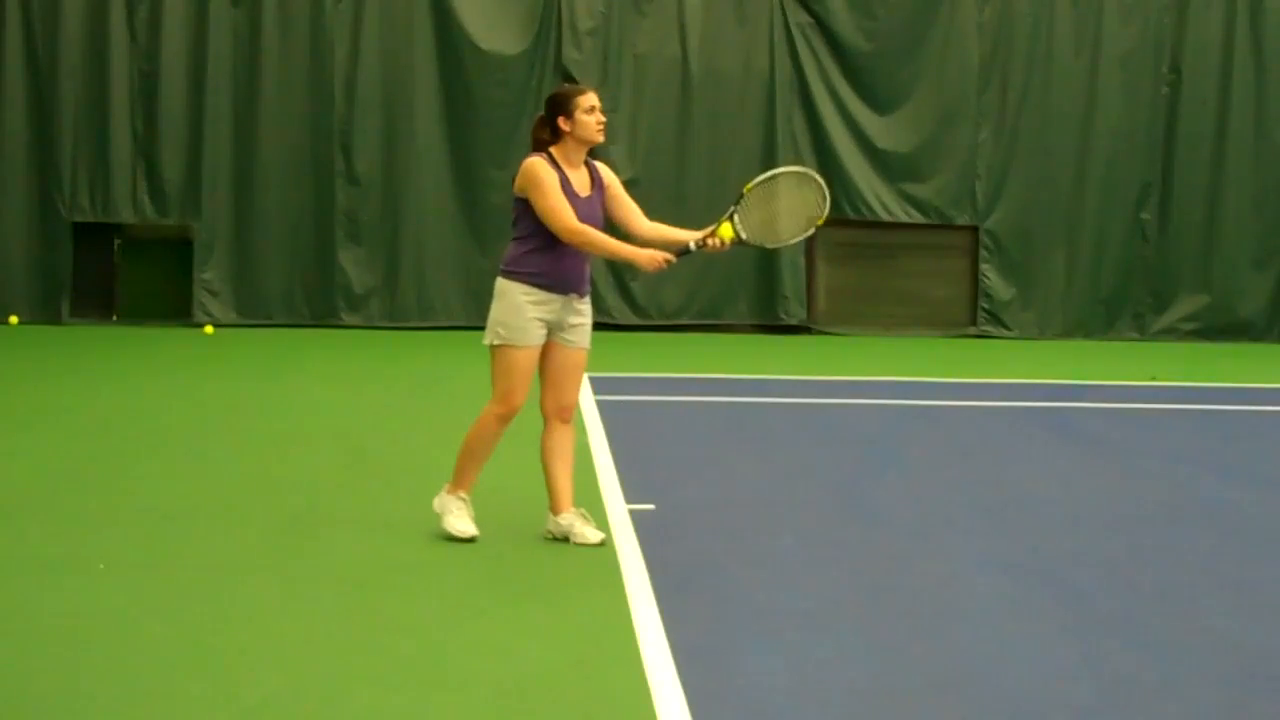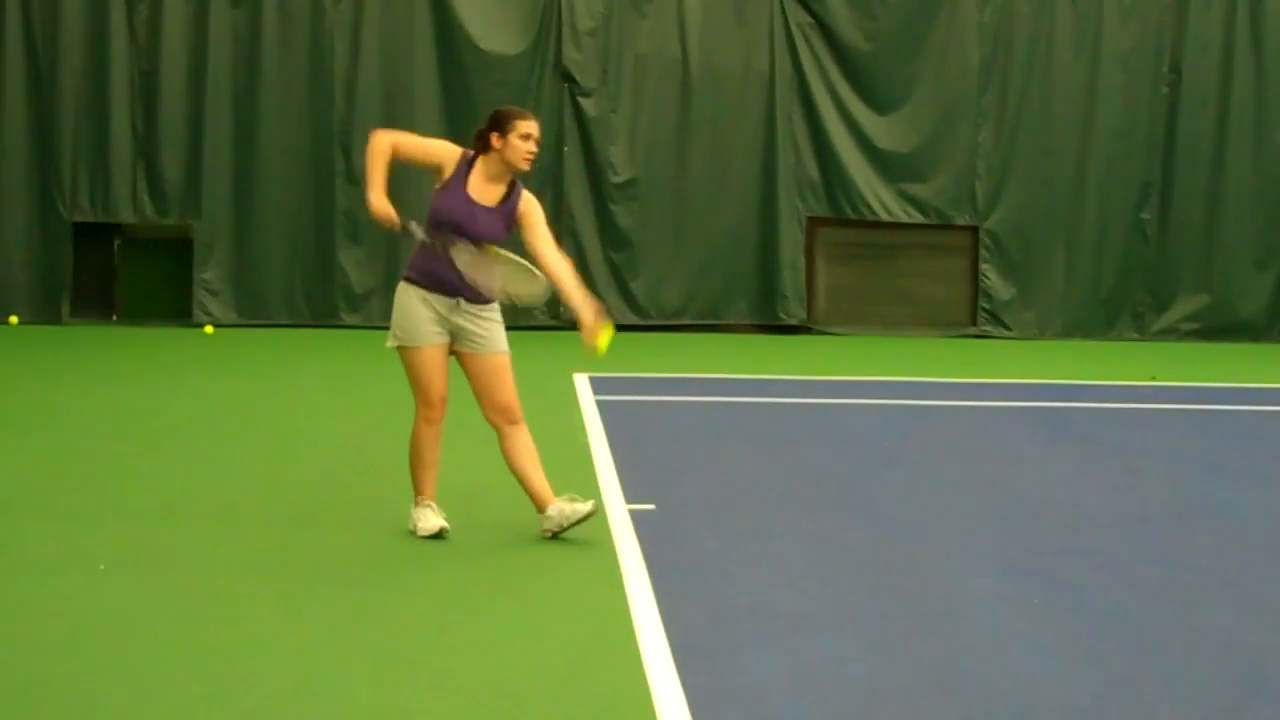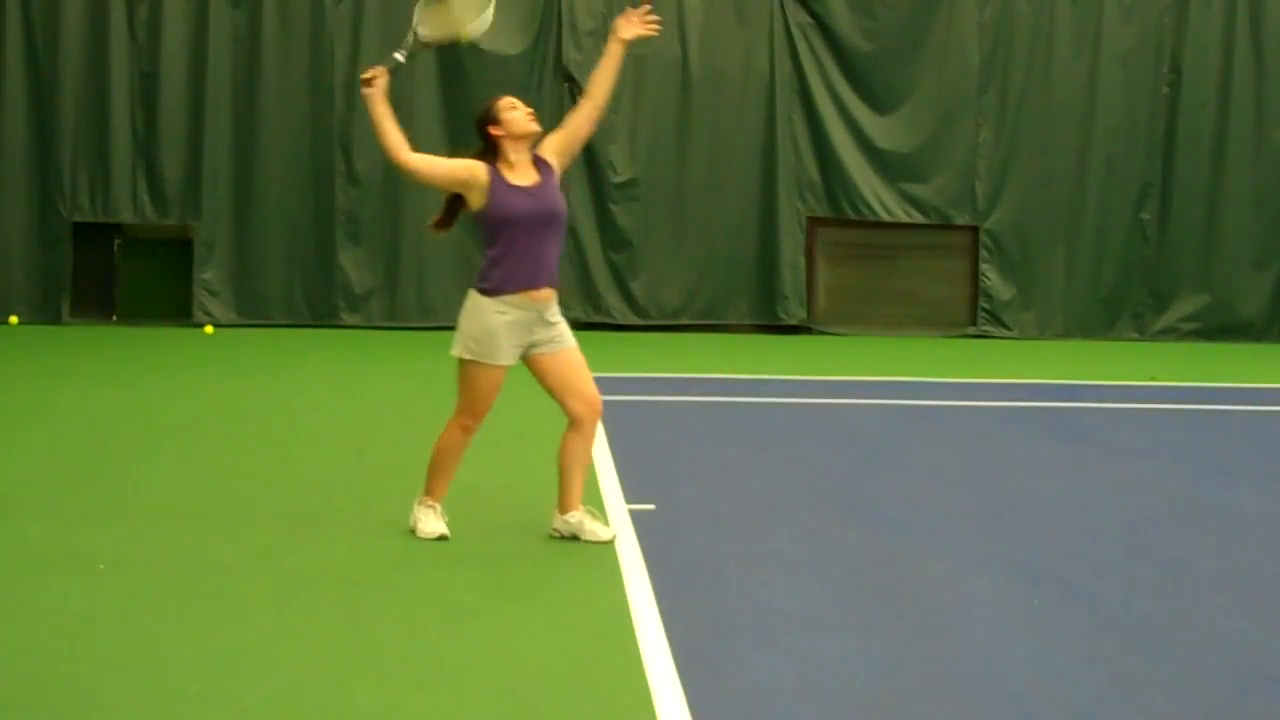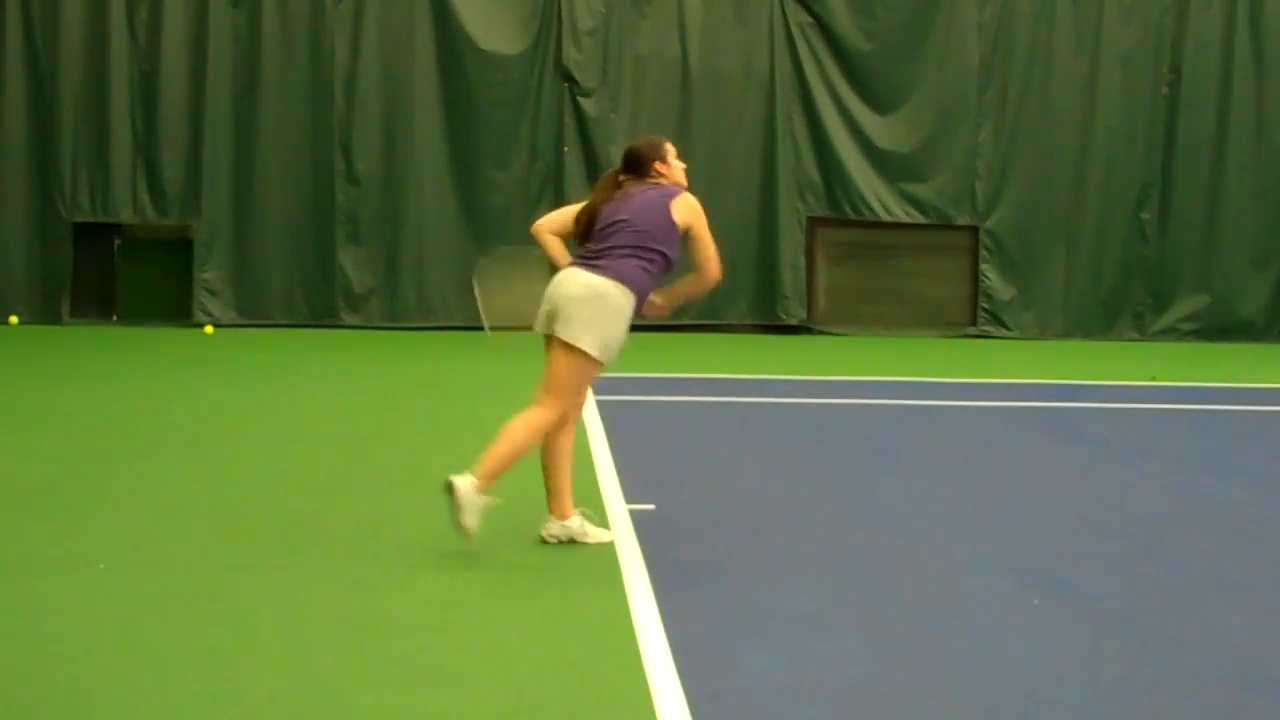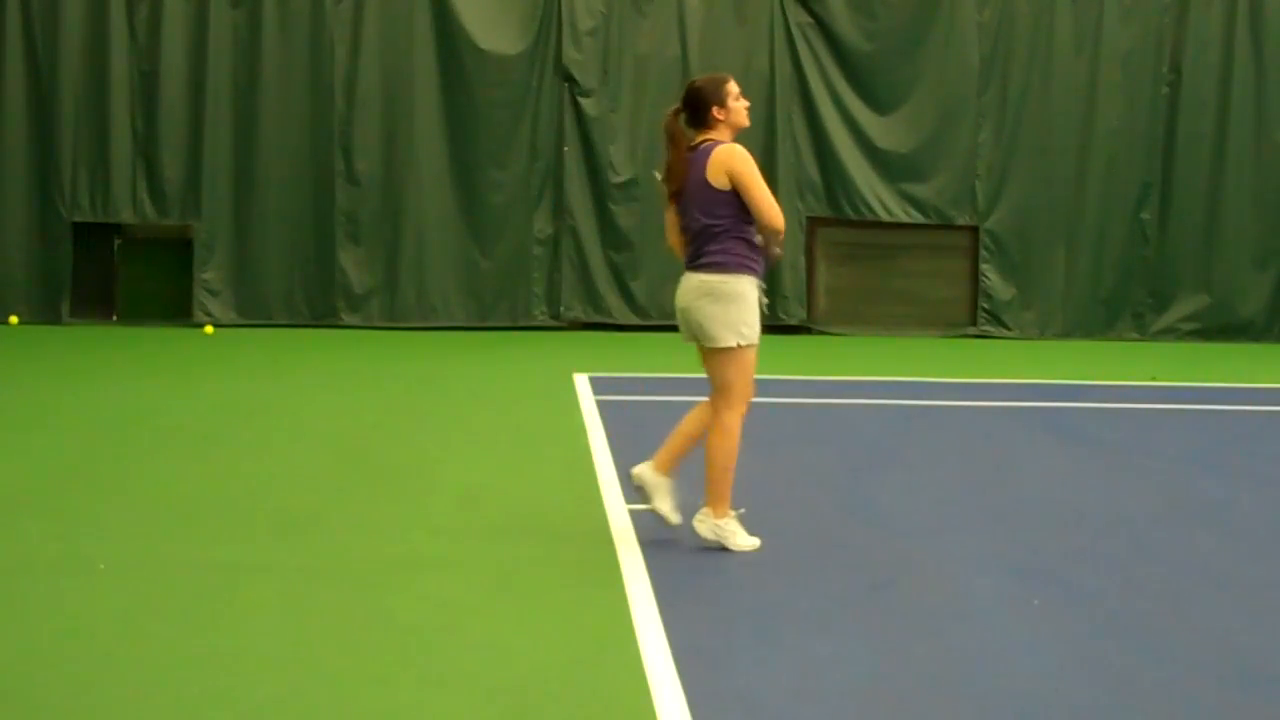
dt=0.7s
person 1, frame 1
left shoulder: (600, 174)
right shoulder: (536, 167)
left elbow: (641, 226)
right elbow: (570, 231)
left wrist: (698, 237)
right wrist: (634, 256)
left hip: (574, 302)
right hip: (525, 297)
left knee: (562, 412)
right knee: (506, 406)
left ankle: (562, 514)
right ankle: (454, 495)
person 1, frame 2
left shoulder: (523, 203)
right shoulder: (454, 162)
left elbow: (551, 257)
right elbow: (385, 139)
left wrist: (583, 307)
right wrist: (375, 192)
left hip: (478, 311)
right hip: (421, 300)
left knee: (508, 413)
right knee: (431, 407)
left ankle: (550, 508)
right ankle: (425, 505)
person 1, frame 3
left shoulder: (549, 162)
right shoulder: (478, 175)
left elbow: (593, 106)
right elbow: (403, 157)
left wrist: (617, 43)
right wrist: (377, 98)
left hip: (546, 316)
right hip: (496, 313)
left knee: (587, 408)
right knee: (469, 419)
left ankle: (570, 513)
right ankle: (428, 504)
person 1, frame 4
left shoulder: (609, 200)
right shoulder: (684, 203)
left elbow: (543, 228)
right elbow: (710, 273)
right wrist: (666, 299)
left hip: (567, 288)
right hip: (605, 301)
left knee: (562, 412)
right knee: (551, 410)
left ankle: (561, 516)
right ankle: (474, 483)
person 1, frame 5
left shoulder: (684, 161)
right shoulder: (731, 155)
left elbow: (675, 238)
right elbow: (776, 223)
right wrist: (766, 242)
left hip: (696, 288)
right hip: (727, 291)
left knee: (725, 400)
right knee: (732, 407)
left ankle: (657, 469)
right ankle: (717, 516)
